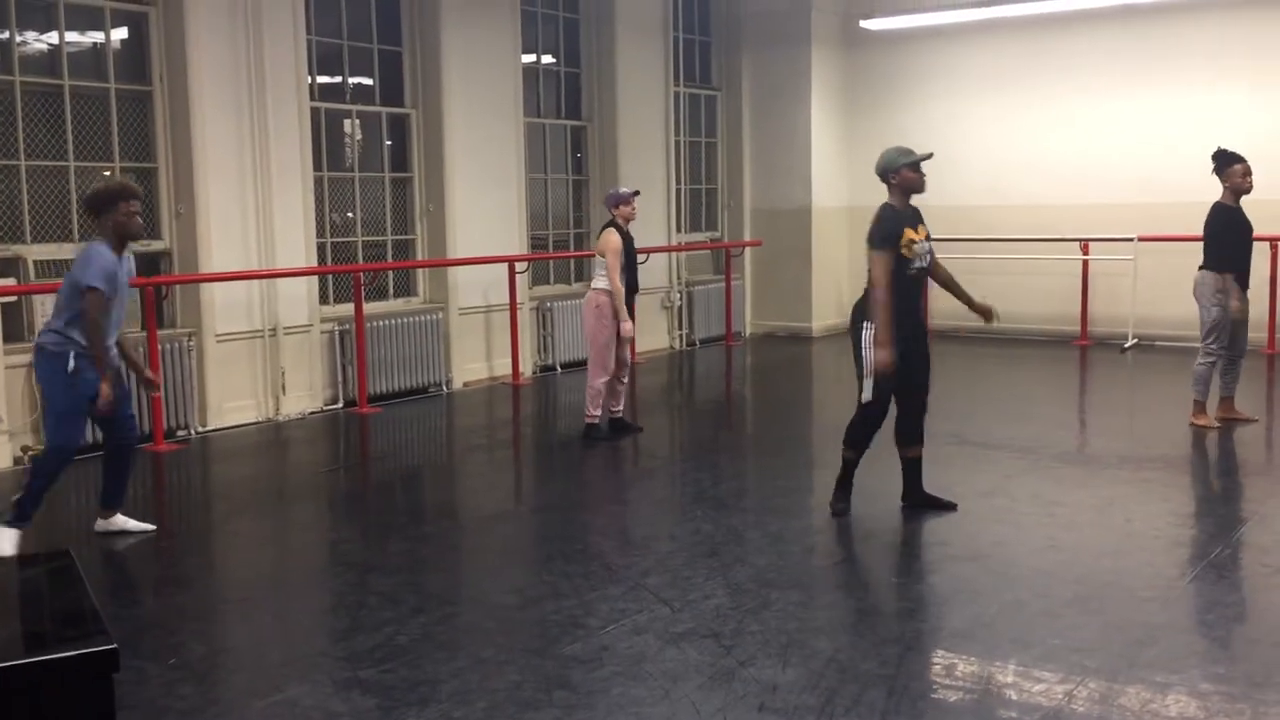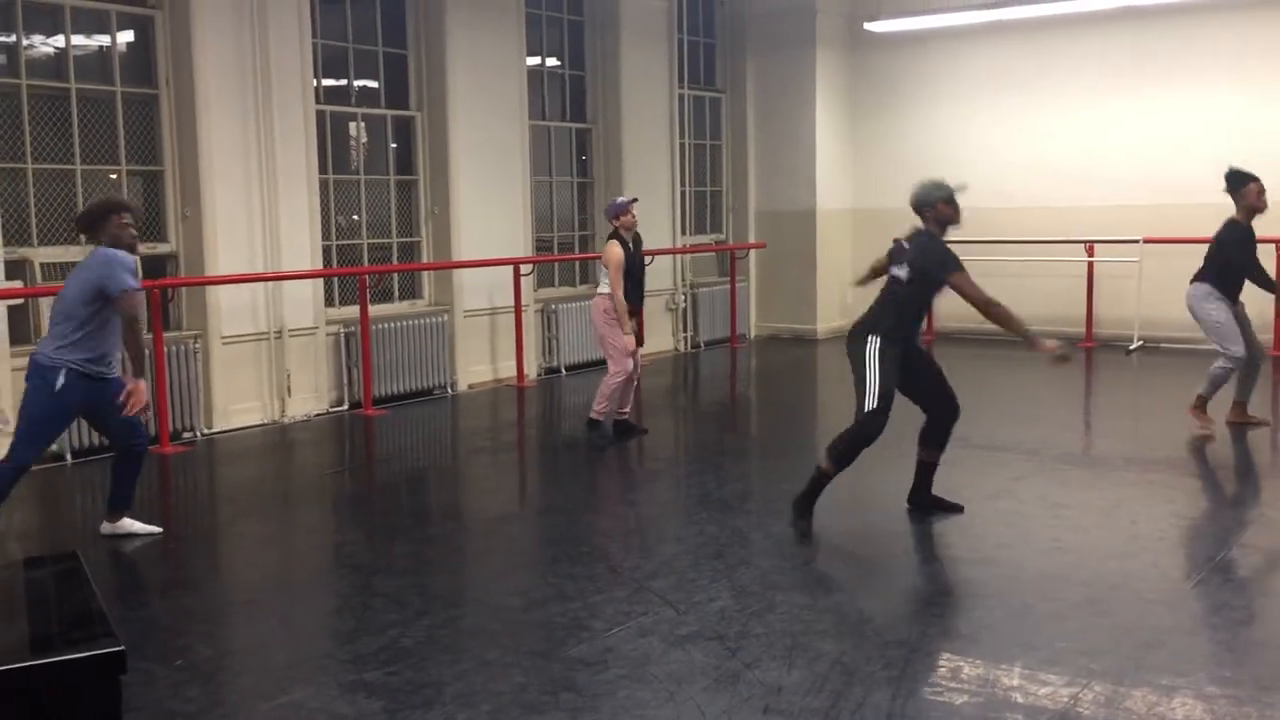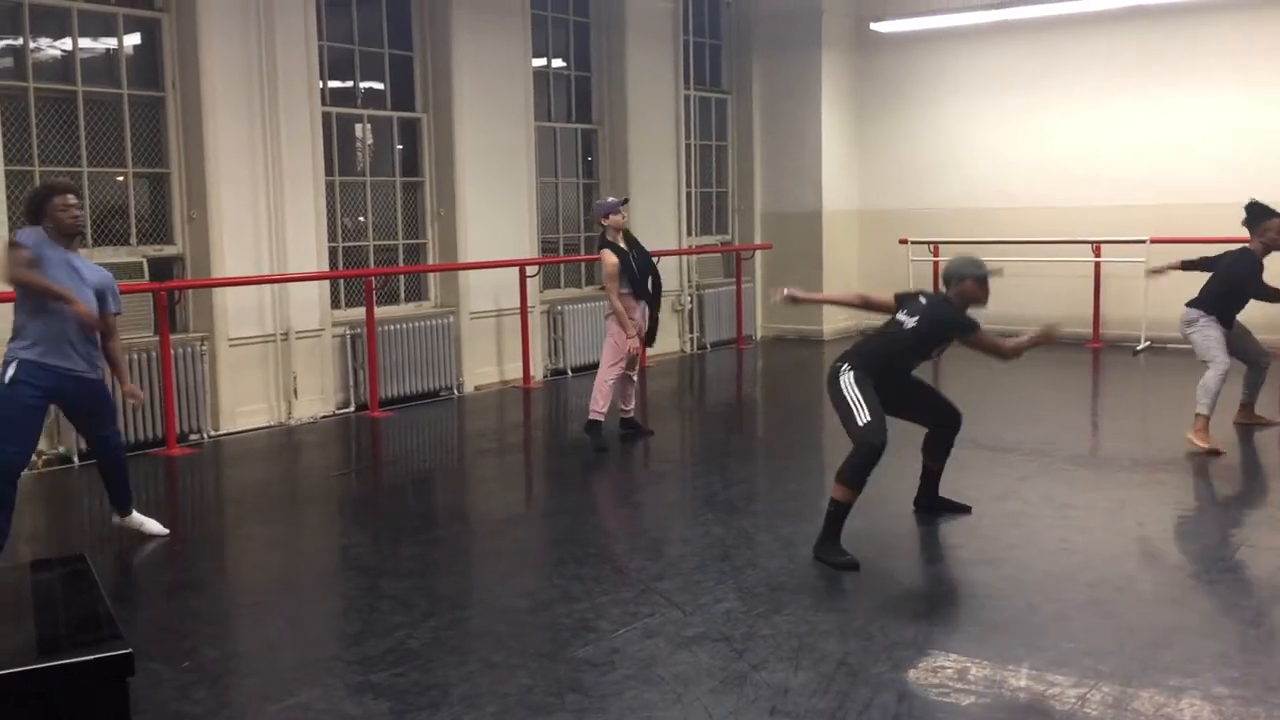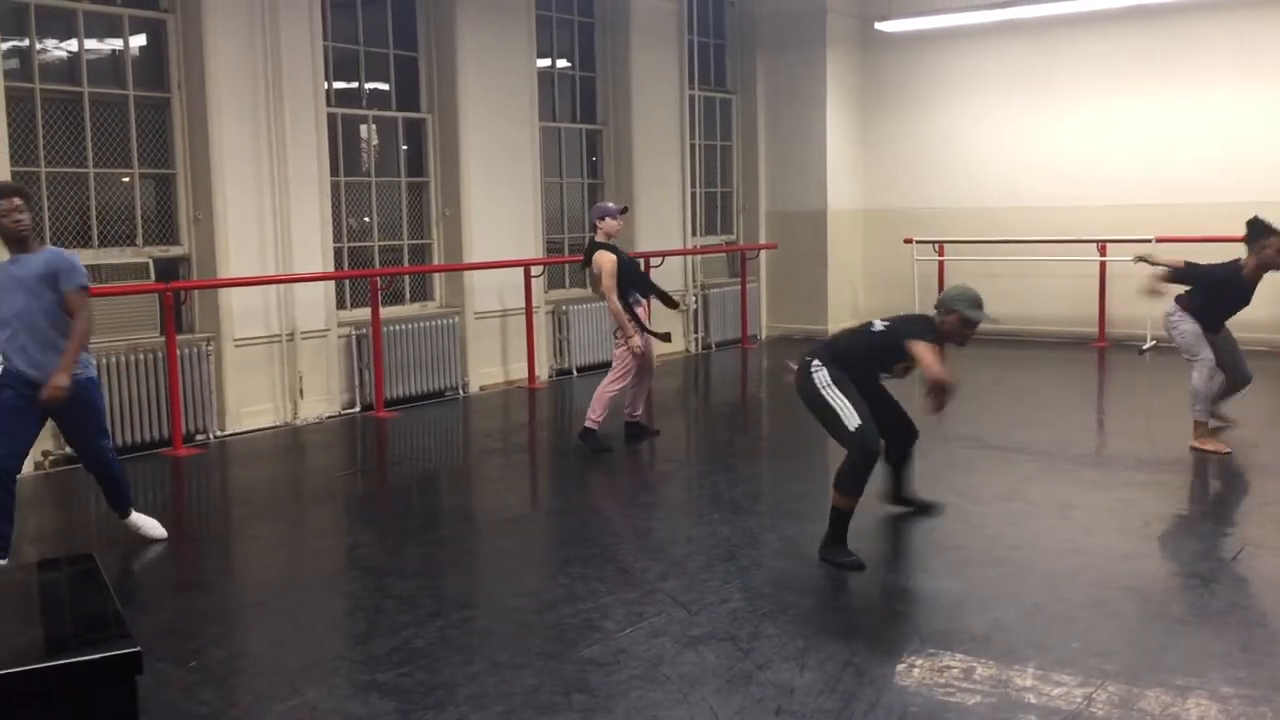
dt=0.2s
person 1, frame 1
left shoulder: (121, 260)
right shoulder: (100, 258)
right elbow: (93, 321)
left wrist: (138, 367)
right wrist: (106, 379)
left hip: (99, 360)
right hip: (65, 358)
left knee: (125, 436)
right knee: (62, 446)
left ankle: (109, 514)
person 1, frame 2
left shoulder: (101, 266)
right shoulder: (112, 260)
right elbow: (131, 318)
left wrist: (127, 381)
right wrist: (138, 378)
left hip: (97, 376)
right hip: (57, 373)
left knee: (135, 442)
left ankle: (115, 518)
person 1, frame 3
left shoulder: (100, 276)
right shoulder: (33, 239)
left elbow: (109, 335)
left wrist: (124, 380)
right wrist: (69, 299)
left hip: (84, 376)
right hip: (30, 370)
left knee: (112, 450)
left ankle: (125, 514)
person 1, frame 4
left shoulder: (61, 261)
left elbow: (82, 318)
left wrist: (64, 372)
left hip: (72, 380)
left knee: (99, 457)
left ankle: (127, 513)
person 2, frame 1
left shoulder: (913, 215)
right shoulder: (887, 222)
left elbow: (932, 267)
right elbow: (880, 285)
left wrist: (973, 304)
right wrist: (882, 344)
left hip: (911, 326)
right hip: (878, 327)
left knee: (913, 408)
right knee: (873, 410)
left ankle: (913, 491)
right ankle: (844, 486)
person 2, frame 2
left shoulder: (913, 242)
right shoulder: (937, 253)
left elbow: (881, 266)
right elbow: (984, 303)
left wrist: (866, 277)
right wrist: (1037, 342)
left hip: (900, 341)
right hip: (874, 339)
left knee: (946, 408)
right knee: (870, 424)
left ankle: (921, 493)
right ankle: (806, 499)
person 2, frame 3
left shoulder: (926, 303)
right shoulder: (950, 317)
left elbow: (865, 300)
right elbow: (1006, 351)
left wrist: (807, 297)
right wrist: (1037, 337)
left hip: (885, 378)
right hip: (853, 374)
left knee: (947, 420)
right knee: (871, 441)
left ankle: (927, 498)
right ankle: (827, 540)
person 2, frame 4
left shoulder: (922, 331)
right shoulder: (920, 330)
right elbow: (938, 378)
right wrist: (939, 398)
left hip: (856, 374)
right hip: (823, 371)
left knee: (904, 433)
right knee: (866, 446)
left ankle: (899, 492)
right ankle: (833, 543)
person 3, frame 1
left shoulder: (1236, 211)
right shoulder: (1220, 214)
right elbow: (1221, 258)
left wrist: (1239, 294)
right wrist: (1233, 296)
left hip: (1235, 288)
right hip: (1216, 285)
left knee: (1236, 351)
right knee: (1212, 350)
left ankle: (1226, 407)
right ankle: (1198, 411)
person 3, frame 2
left shoulder: (1241, 229)
right shoulder: (1237, 233)
right elbow: (1255, 273)
left hip: (1225, 298)
right hip: (1207, 296)
left knee: (1255, 354)
right knee: (1235, 354)
left ankle: (1238, 411)
right ankle: (1199, 406)
person 3, frame 3
left shoulder: (1245, 258)
right shoulder: (1248, 263)
left elbow: (1200, 262)
right elbow: (1259, 291)
left wrist: (1166, 266)
left hip: (1221, 320)
right hip: (1200, 319)
right knee: (1220, 364)
left ankle: (1246, 412)
right ankle: (1199, 430)
person 3, frame 4
left shoulder: (1251, 275)
right shoulder: (1229, 274)
right elbow: (1193, 271)
right wrist: (1158, 279)
left hip: (1212, 325)
right hip: (1183, 316)
left knee: (1241, 376)
right knee: (1206, 363)
left ankle: (1208, 404)
right ankle: (1201, 434)
person 4, frame 1
left shoulder: (624, 235)
right shoulder: (612, 237)
right elbow: (614, 281)
left wrist: (625, 314)
right wrist: (626, 319)
left hip: (615, 302)
right hip: (601, 302)
left knee: (622, 364)
right knee: (602, 367)
left ankle: (616, 418)
right ankle: (592, 423)
person 4, frame 2
left shoulder: (635, 240)
right shoulder: (616, 249)
right elbow: (617, 294)
left wrist: (633, 322)
right wrist: (627, 332)
left hip: (625, 308)
right hip: (608, 308)
left knee: (634, 366)
right knee: (622, 367)
left ankle: (621, 420)
right ankle: (596, 420)
person 4, frame 3
left shoulder: (625, 235)
right shoulder: (610, 257)
right elbow: (614, 299)
right wrist: (630, 333)
left hip: (639, 305)
right hip: (624, 308)
left knee: (631, 366)
right knee: (613, 365)
left ankle: (627, 419)
right ankle: (595, 421)
person 4, frame 4
left shoulder: (604, 249)
right shoulder: (606, 257)
left elbow: (596, 288)
right elbow: (612, 300)
right wrist: (630, 334)
left hip: (638, 313)
right hip: (628, 317)
left knee: (645, 370)
right knee: (620, 375)
left ankle: (633, 422)
right ankle: (589, 428)
